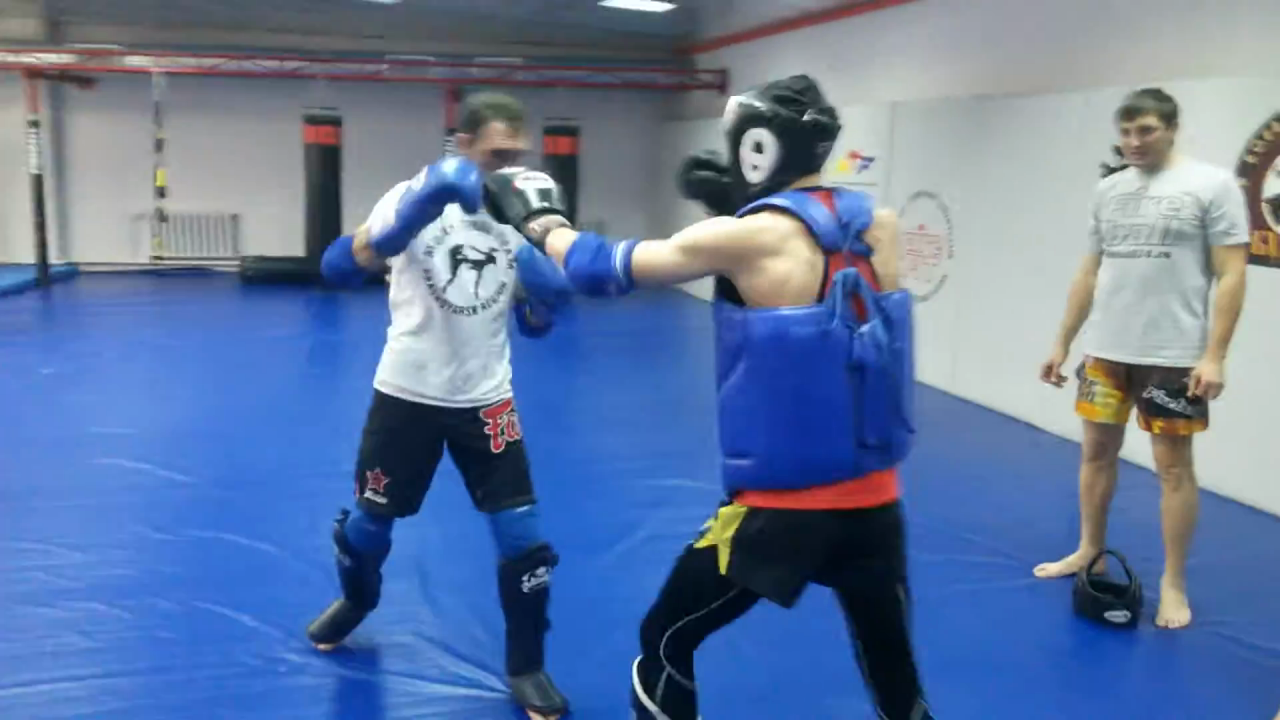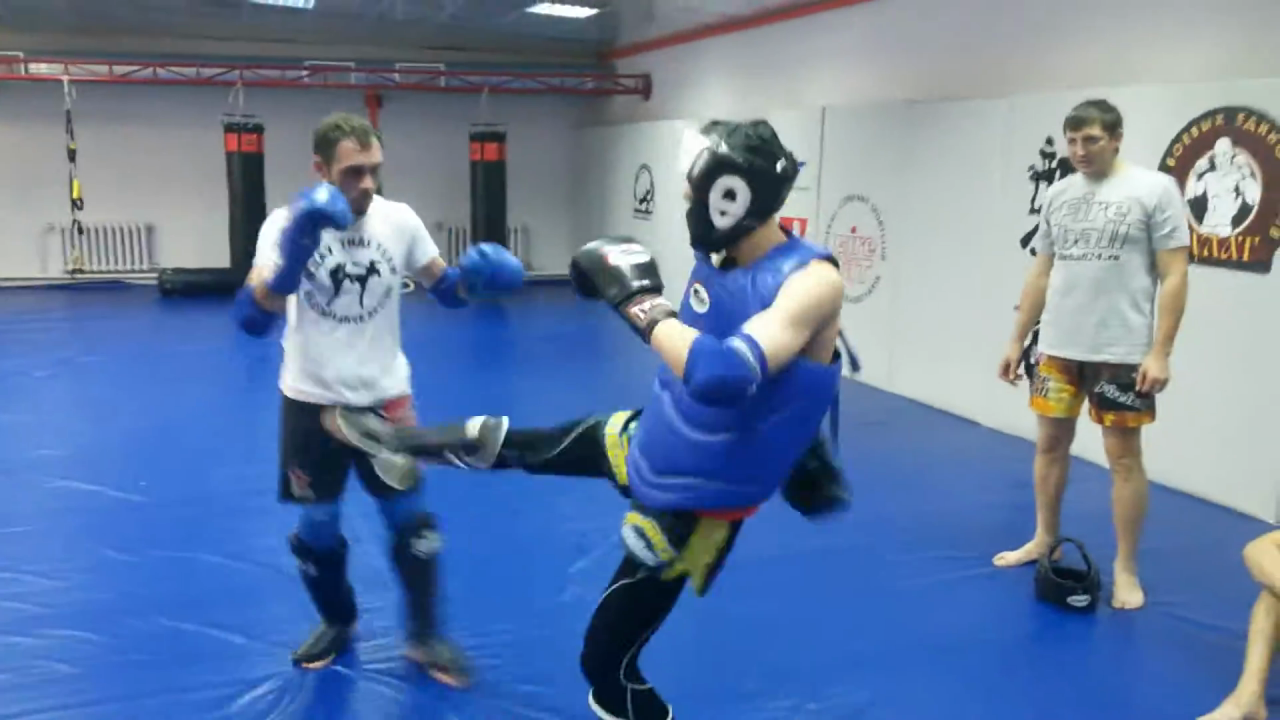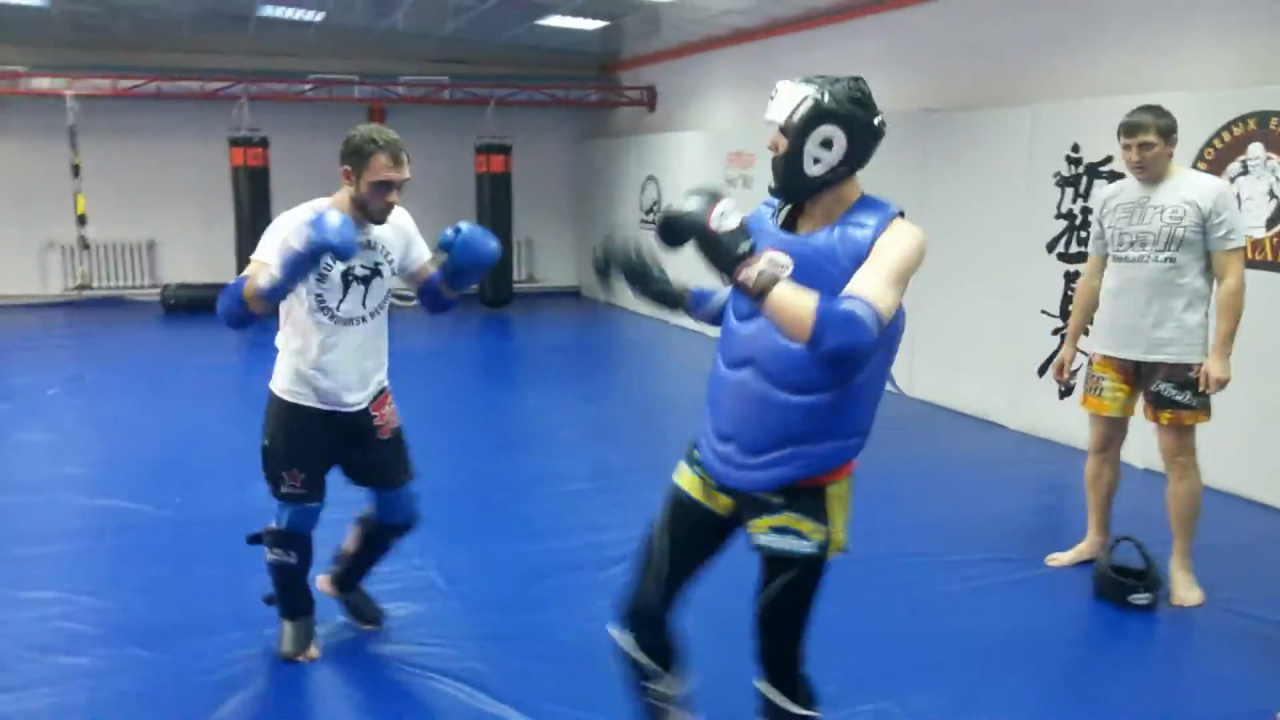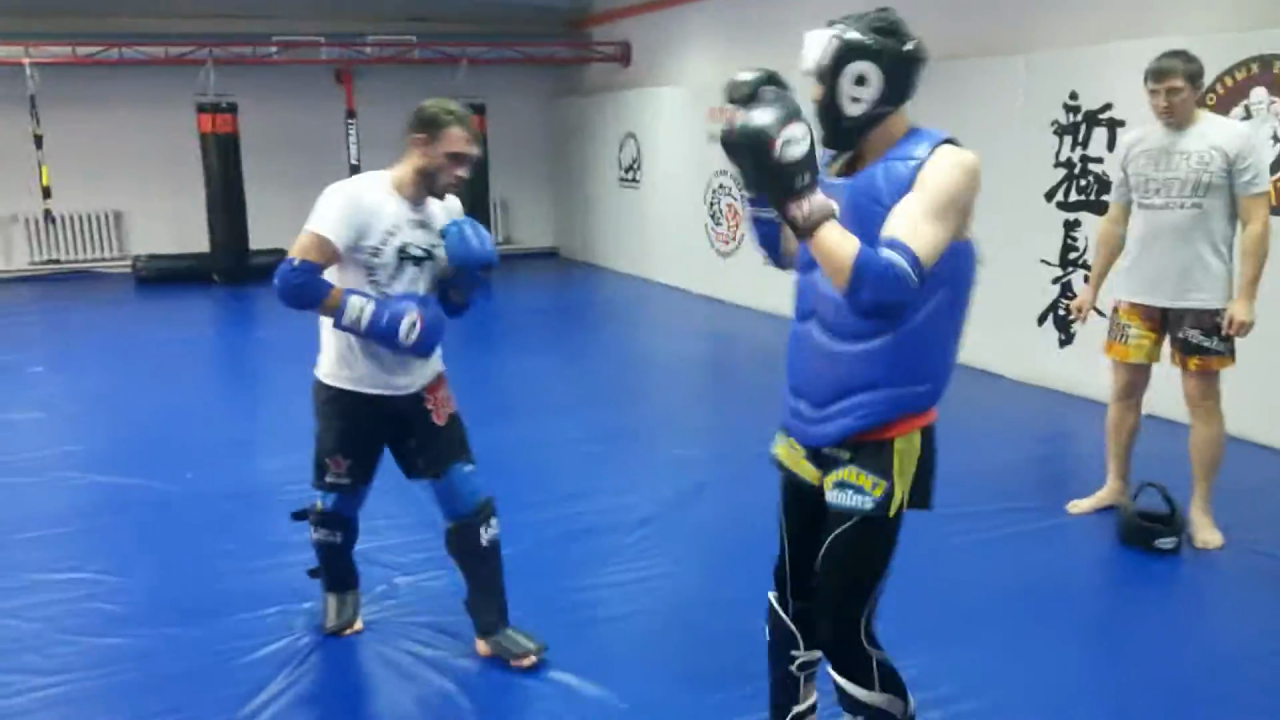
dt=0.4s
person 1, frame 1
left shoulder: (747, 236)
right shoulder: (878, 226)
left elbow: (610, 270)
left wrist: (530, 215)
left hip: (779, 505)
right hip: (873, 501)
left knee: (665, 643)
person 1, frame 2
left shoulder: (812, 280)
right shoulder: (719, 257)
left elbow: (722, 378)
left wrist: (640, 298)
left hip: (697, 505)
right hip: (648, 439)
left knee: (606, 658)
right knee: (505, 441)
right ankle: (404, 444)
person 1, frame 3
left shoulder: (890, 235)
right shoulder: (765, 219)
left elbow: (842, 340)
left wrist: (745, 261)
right wrist: (661, 286)
left hip: (801, 484)
right hip: (717, 462)
left knee: (778, 659)
right knee: (643, 618)
person 1, frame 4
left shoulder: (945, 165)
right shoulder: (848, 166)
left elbow: (881, 288)
right elbow: (785, 251)
left wrist: (799, 187)
right wrist: (757, 162)
left hip: (883, 437)
right hip: (818, 426)
left knee: (847, 633)
right knee: (794, 591)
person 2, frame 1
right shoulder: (411, 196)
left elbow: (531, 323)
right elbow: (337, 269)
left wrist: (544, 296)
right wrist: (418, 213)
left hip: (486, 400)
right hip: (406, 394)
left knee: (523, 538)
right knee: (367, 524)
left ankle: (526, 667)
right ankle: (357, 601)
person 2, frame 2
left shoulder: (400, 220)
right shoulder: (288, 224)
left elbow: (448, 287)
right elbow: (250, 317)
left wrist: (483, 272)
right wrist: (293, 254)
left hip: (384, 395)
right hip: (312, 399)
left knee: (409, 516)
right knee: (316, 527)
left ankle: (427, 635)
right ankle: (337, 622)
person 2, frame 3
left shoulder: (398, 225)
right shoulder: (297, 227)
left elbow: (438, 297)
right elbow: (234, 309)
left wrist: (463, 268)
right wrist: (290, 269)
left hip: (367, 396)
right hip: (303, 400)
left knee: (399, 509)
right knee: (296, 519)
left ankle: (343, 581)
right ankle: (296, 617)
person 2, frame 4
left shoulder: (449, 211)
right shoulder: (354, 199)
right elbow: (292, 281)
left wrist: (470, 276)
right wrist: (380, 318)
left hip: (421, 381)
right hip: (352, 385)
left knee: (468, 500)
right knee: (340, 502)
left ankle: (492, 628)
right ankle: (341, 589)
person 3, frame 1
left shoulder: (1212, 184)
right shoulder: (1109, 190)
left elbow: (1231, 275)
left wrist: (1214, 355)
right wrist: (1062, 342)
left hip: (1173, 357)
right hip: (1106, 351)
left knee: (1173, 467)
right knee: (1096, 451)
left ankle: (1173, 584)
right ankle: (1088, 552)
person 3, frame 2
left shoulder: (1155, 189)
right shoulder: (1057, 195)
left elbow: (1174, 277)
left wrist: (1159, 351)
right wrist: (1017, 341)
left hip: (1121, 353)
right hip: (1057, 347)
left knee: (1123, 457)
right knee: (1050, 444)
left ankle: (1125, 568)
right ankle: (1044, 539)
person 3, frame 3
left shoulder: (1210, 193)
right shoulder: (1110, 197)
left elbow: (1232, 277)
right elbow: (1093, 274)
left wrist: (1221, 352)
right wrist: (1070, 340)
left hip: (1176, 353)
right hip: (1111, 348)
left knee: (1178, 455)
right knee: (1102, 443)
left ankle: (1182, 566)
right ankle: (1096, 538)
person 3, frame 4
left shoulder: (1235, 138)
right shoulder: (1134, 143)
left elbow: (1256, 222)
right elbow: (1115, 221)
left wrist: (1246, 296)
right wrist: (1091, 285)
left hip: (1202, 299)
right hip: (1138, 294)
left knee: (1202, 399)
right knee: (1124, 388)
left ankle: (1200, 509)
right ankle: (1115, 487)
